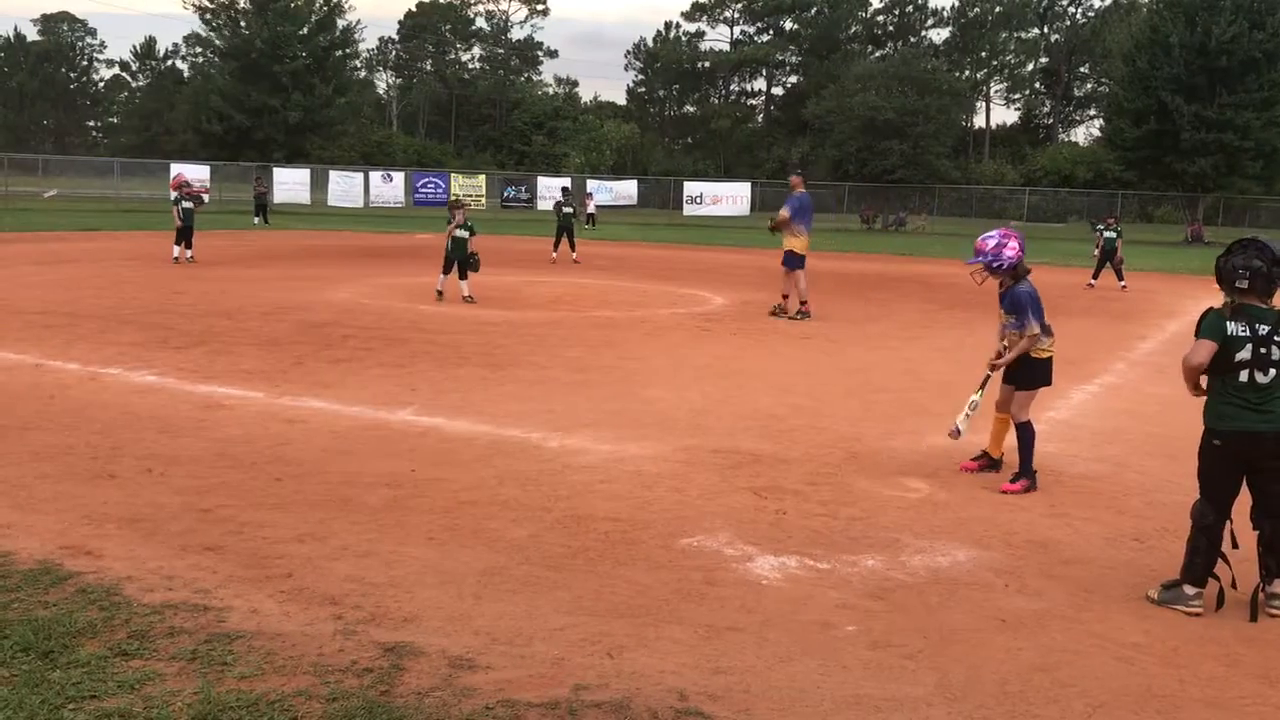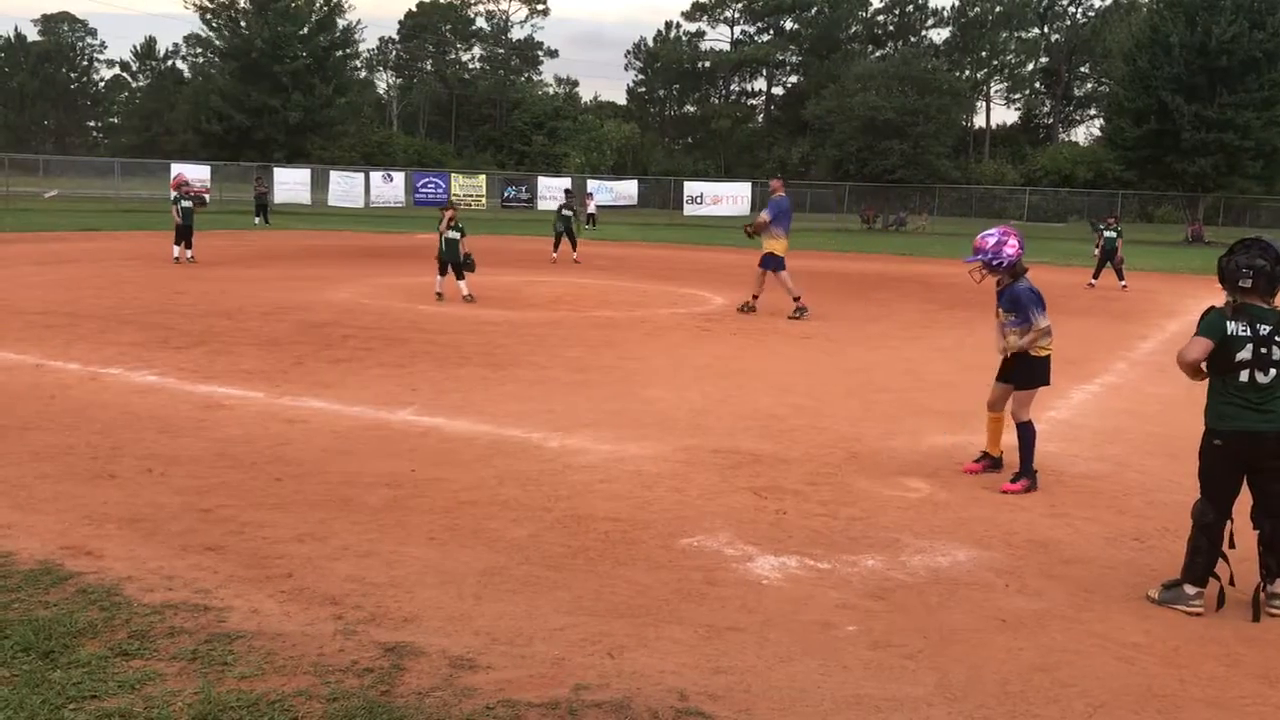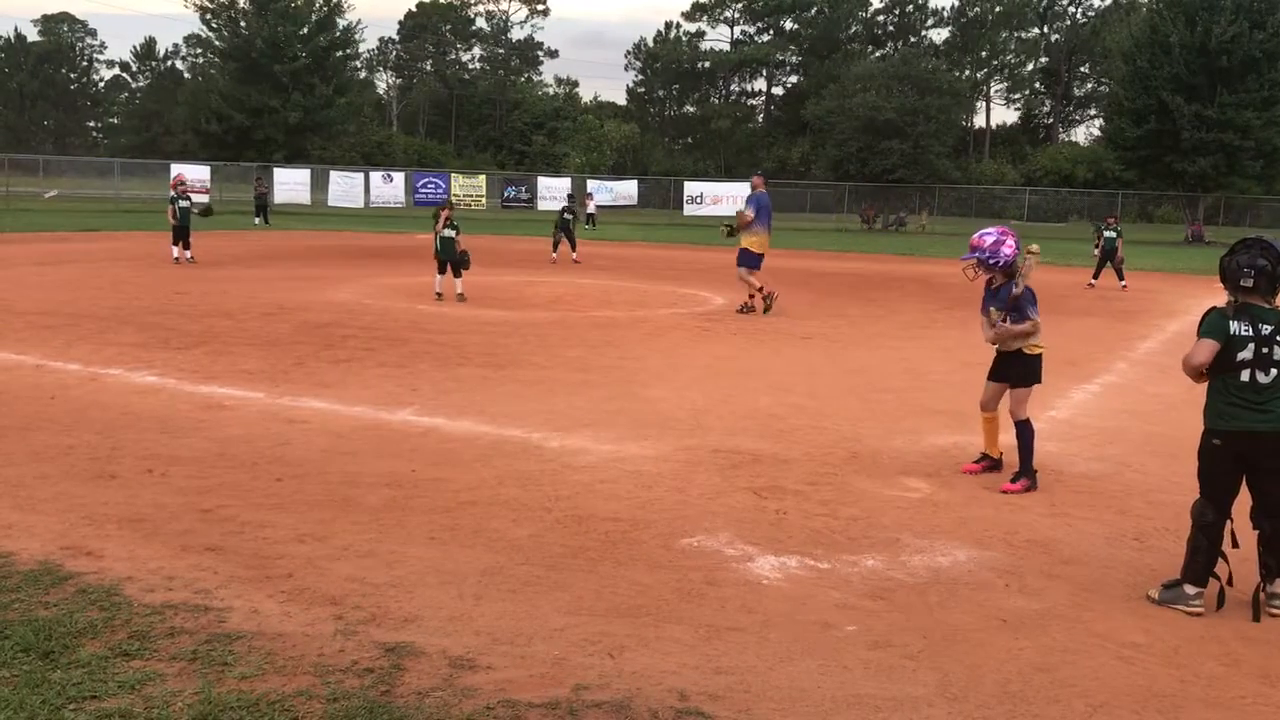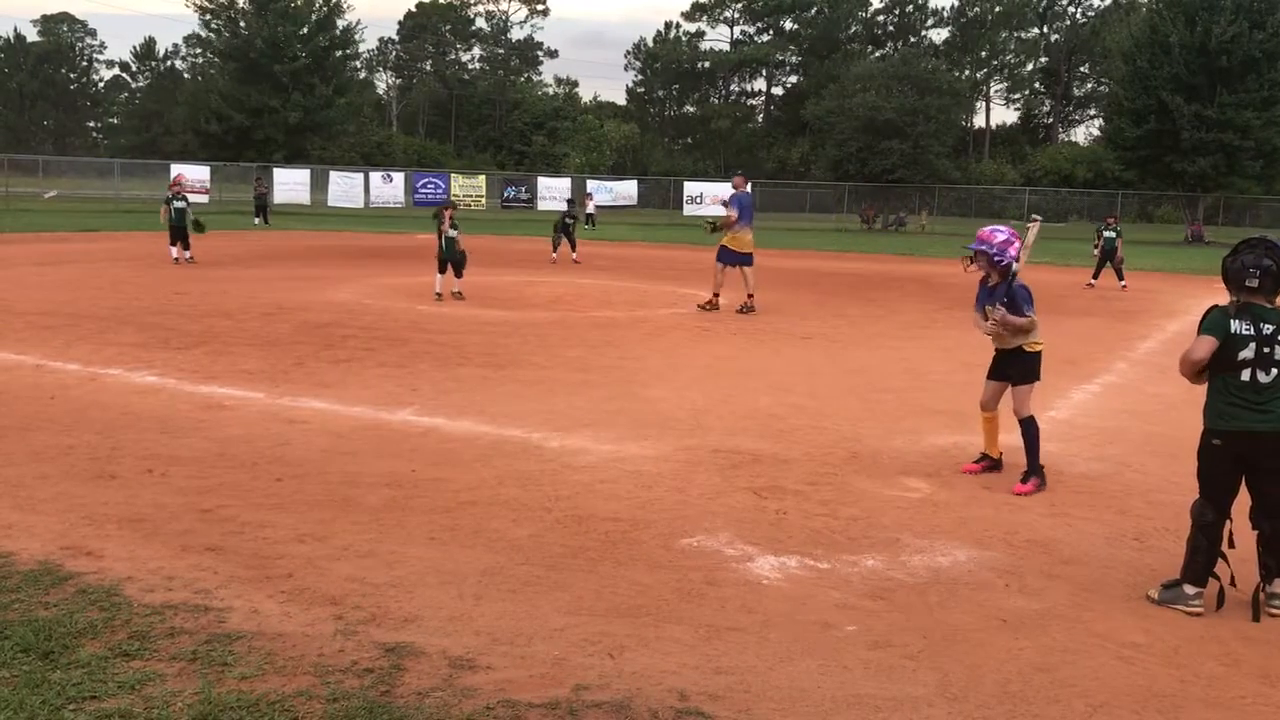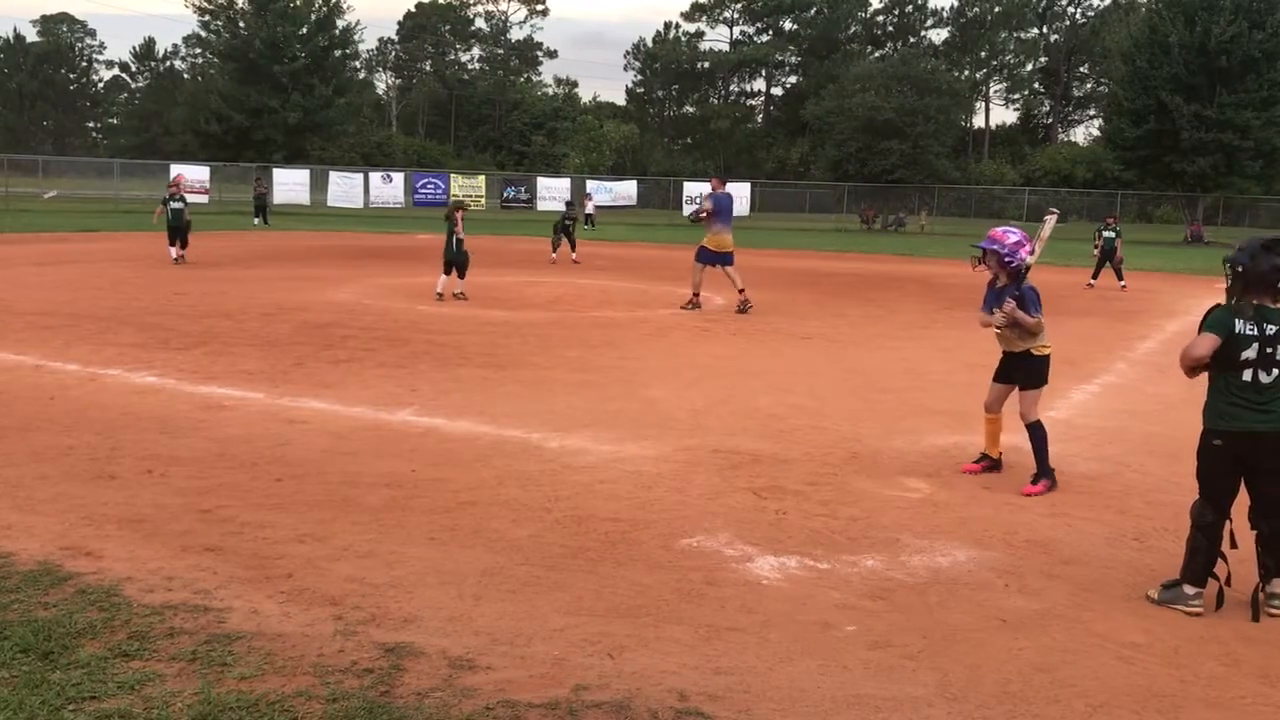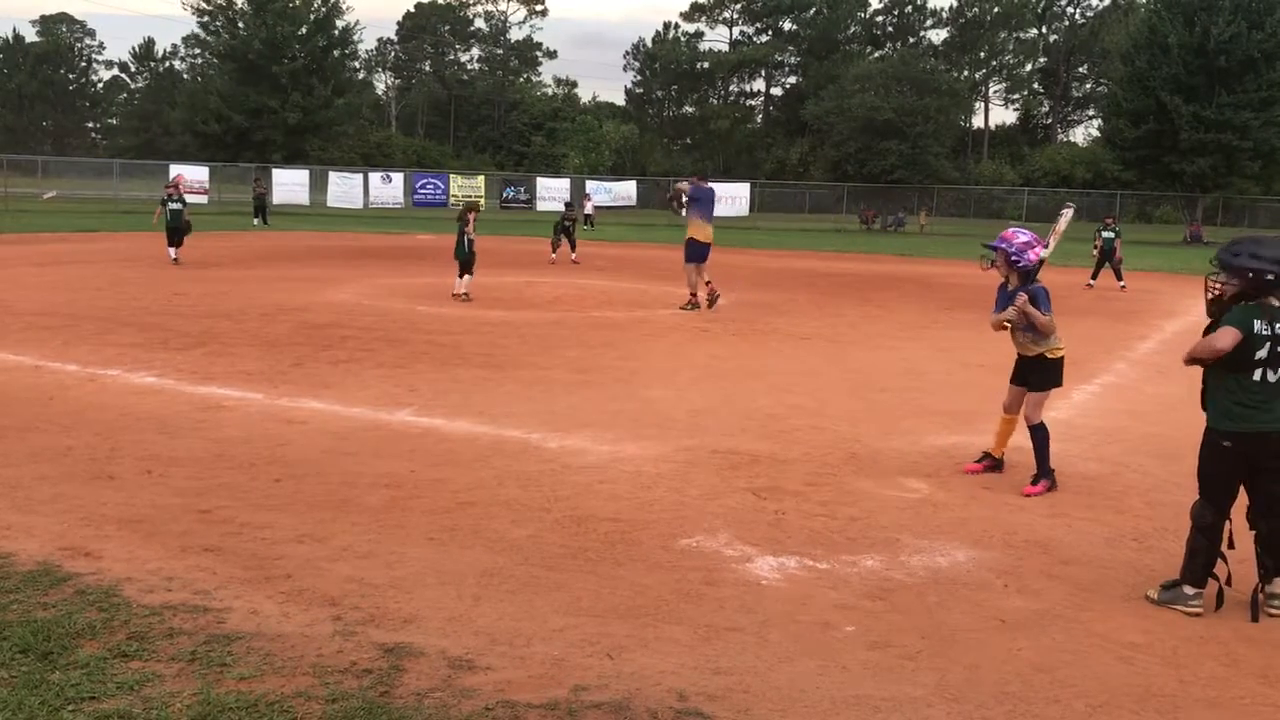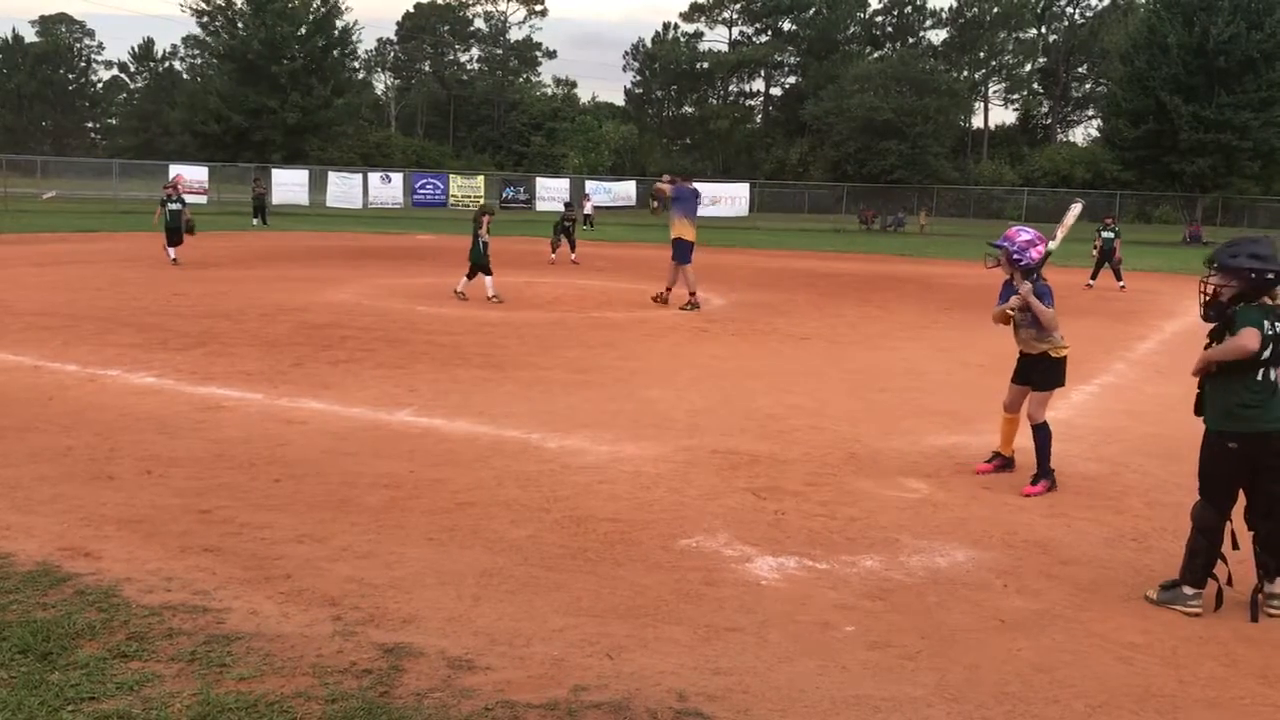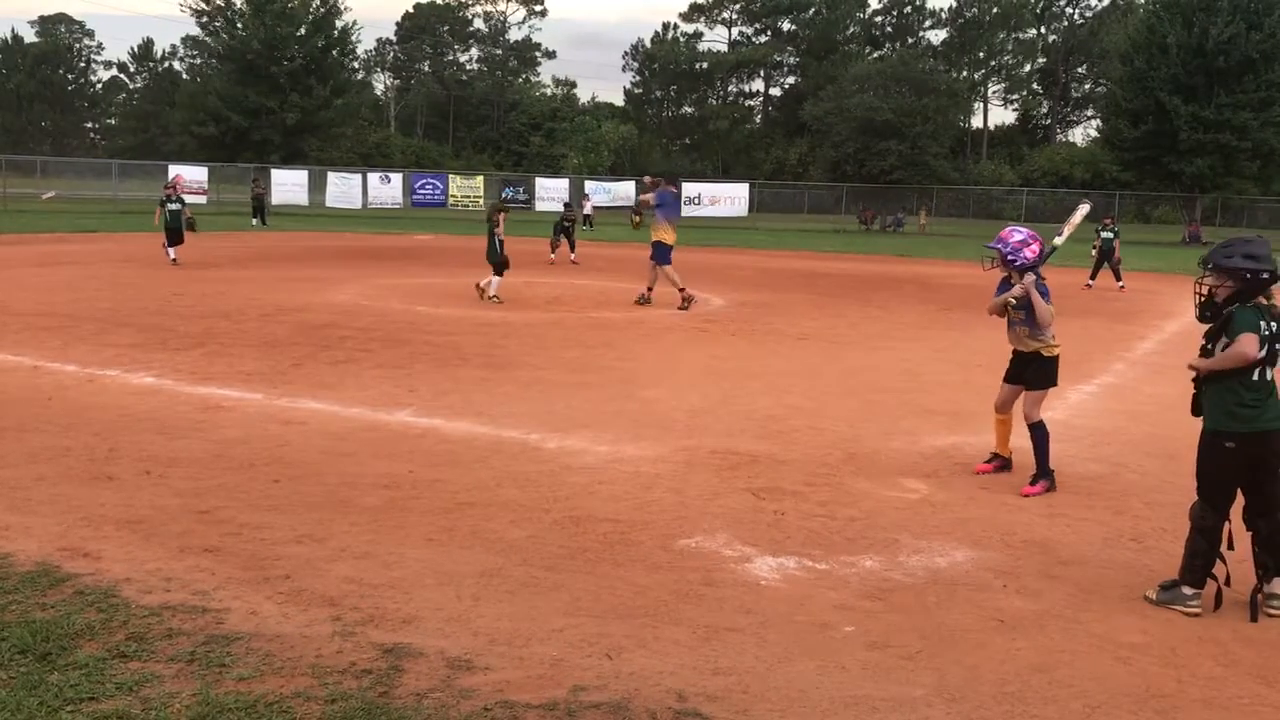
dt=0.2s
person 1, frame 1
left shoulder: (1219, 319)
left elbow: (1196, 360)
left wrist: (1193, 383)
left hip: (1225, 433)
left knee: (1211, 511)
left ankle: (1191, 589)
person 1, frame 2
left shoulder: (1220, 318)
left elbow: (1188, 356)
left wrist: (1197, 371)
left hip: (1226, 433)
left knee: (1212, 511)
left ankle: (1191, 588)
person 1, frame 3
left shoulder: (1222, 318)
left elbow: (1195, 360)
left wrist: (1200, 375)
left hip: (1225, 432)
left knee: (1211, 510)
left ankle: (1191, 588)
person 1, frame 4
left shoulder: (1223, 317)
left elbow: (1195, 356)
left wrist: (1193, 374)
left hip: (1225, 432)
left knee: (1211, 510)
left ankle: (1191, 588)
person 1, frame 5
left shoulder: (1226, 315)
left elbow: (1196, 352)
left wrist: (1191, 368)
left hip: (1225, 432)
left knee: (1211, 510)
left ankle: (1191, 588)
person 1, frame 6
left shoulder: (1240, 314)
left elbow: (1218, 344)
left wrist: (1192, 355)
left hip: (1229, 432)
left knee: (1211, 510)
left ankle: (1191, 588)
person 1, frame 7
left shoulder: (1246, 314)
left elbow: (1246, 344)
left wrist: (1205, 357)
left hip: (1231, 431)
left knee: (1212, 510)
left ankle: (1190, 588)
person 1, frame 8
left shoulder: (1240, 316)
left elbow: (1247, 350)
left wrist: (1204, 363)
left hip: (1229, 432)
left knee: (1210, 510)
left ankle: (1189, 589)
person 2, frame 1
left shoulder: (1023, 293)
right shoulder: (1006, 287)
left elbow: (1033, 335)
left wrist: (1008, 359)
right wrist: (1000, 345)
left hip: (1034, 357)
right hip: (1017, 356)
left knee: (1018, 413)
right knee: (1002, 406)
left ankle: (1027, 475)
right ankle: (992, 456)
person 2, frame 2
left shoulder: (1023, 290)
right shoulder: (1002, 286)
left elbow: (1042, 328)
left wrist: (1018, 345)
right wrist: (1001, 341)
left hip: (1032, 356)
right hip: (1013, 356)
left knee: (1019, 412)
right knee: (994, 404)
left ankle: (1027, 475)
right ankle: (992, 456)
person 2, frame 3
left shoulder: (1018, 289)
right shoulder: (991, 285)
left elbow: (1035, 325)
right elbow: (985, 317)
left wrist: (1010, 330)
right wrist: (988, 333)
left hip: (1025, 355)
right hip: (1004, 353)
left knee: (1017, 411)
right knee: (987, 404)
left ankle: (1027, 475)
right ankle: (992, 456)
person 2, frame 4
left shoulder: (1015, 288)
right shoulder: (985, 283)
left elbow: (1032, 323)
right elbow: (978, 315)
left wrist: (1008, 319)
right wrist: (984, 326)
left hip: (1025, 352)
right hip: (1003, 351)
left knee: (1021, 409)
right knee: (987, 403)
left ankle: (1035, 473)
right ankle: (991, 456)
person 2, frame 5
left shoulder: (1024, 291)
right shoulder: (993, 286)
left elbow: (1039, 327)
right elbow: (983, 317)
left wrist: (1016, 314)
right wrist: (993, 319)
left hip: (1033, 356)
right hip: (1010, 354)
left knee: (1028, 414)
right knee: (991, 405)
left ankle: (1045, 474)
right ankle: (992, 456)
person 2, frame 6
left shoulder: (1035, 291)
right shoulder: (1004, 289)
left elbow: (1050, 328)
right elbow: (995, 324)
left wrist: (1027, 309)
right wrist: (1004, 316)
left hip: (1046, 358)
right hip: (1025, 357)
left knee: (1032, 415)
right knee: (1010, 407)
left ankle: (1045, 476)
right ankle: (994, 456)
person 2, frame 7
left shoulder: (1039, 288)
right shoulder: (1009, 285)
left elbow: (1052, 324)
right elbow: (998, 318)
left wrist: (1030, 299)
right wrist: (1008, 306)
left hip: (1049, 357)
right hip: (1027, 355)
left knee: (1035, 414)
right knee: (1010, 406)
left ankle: (1045, 476)
right ankle: (1004, 456)
person 2, frame 8
left shoulder: (1037, 286)
right shoulder: (1007, 282)
left elbow: (1047, 321)
right elbow: (992, 310)
left wrist: (1032, 291)
right wrist: (1007, 296)
left hip: (1041, 356)
right hip: (1020, 354)
left knee: (1031, 414)
right knee: (1001, 405)
left ankle: (1045, 476)
right ankle: (1002, 456)
